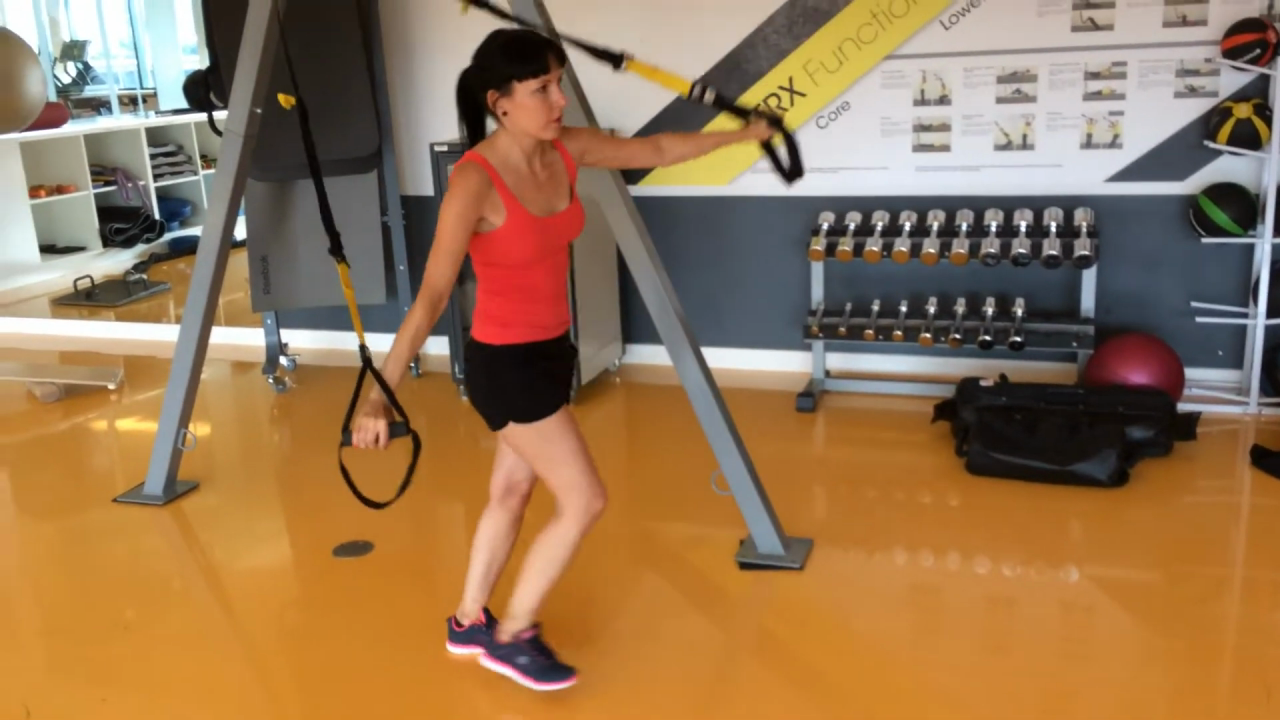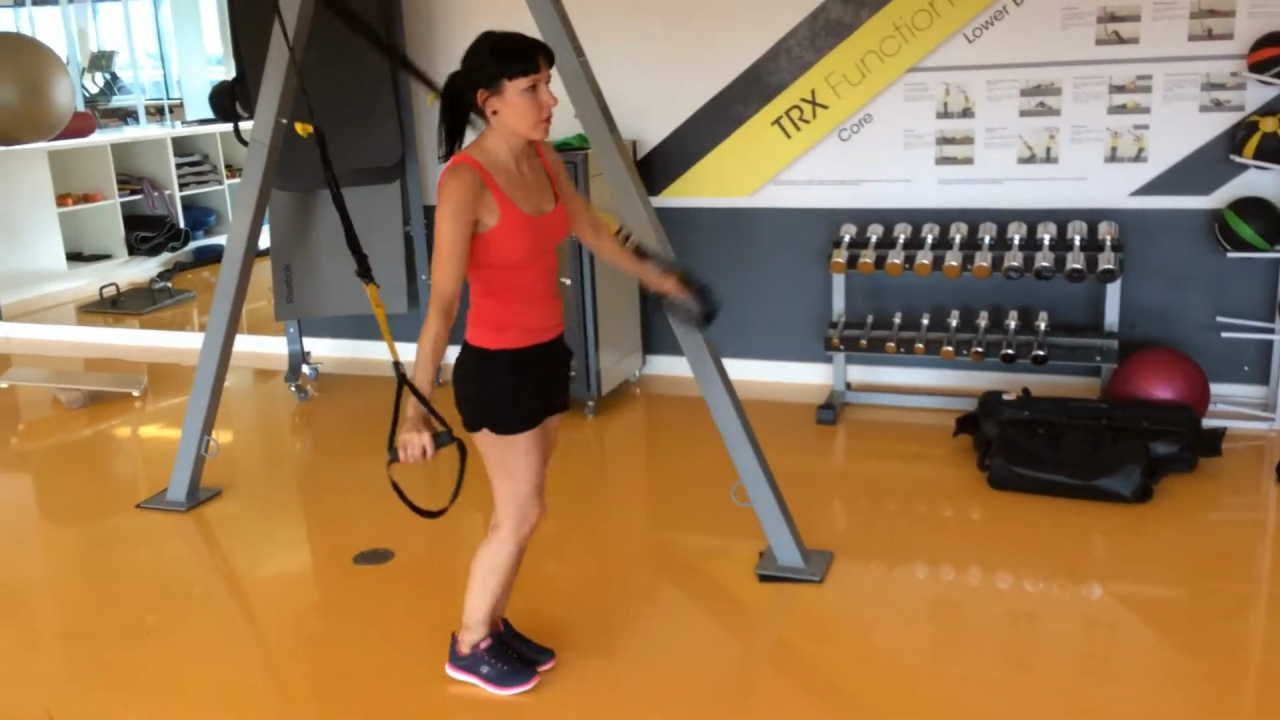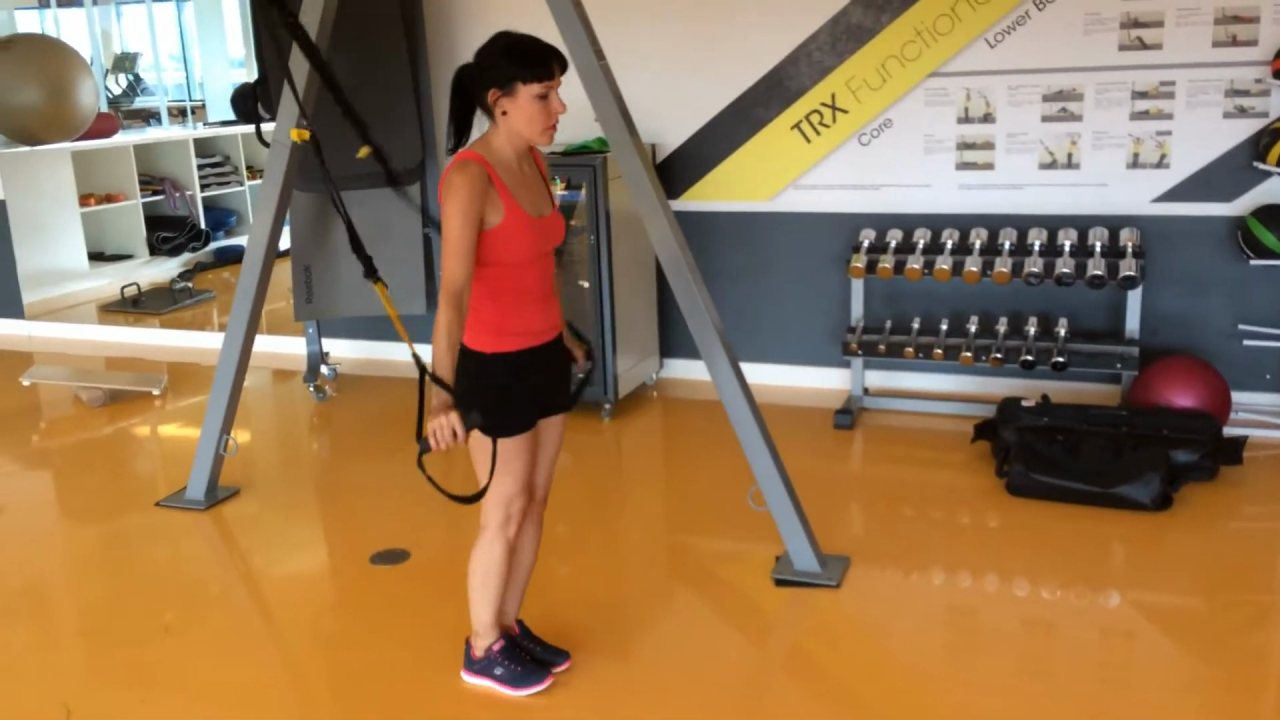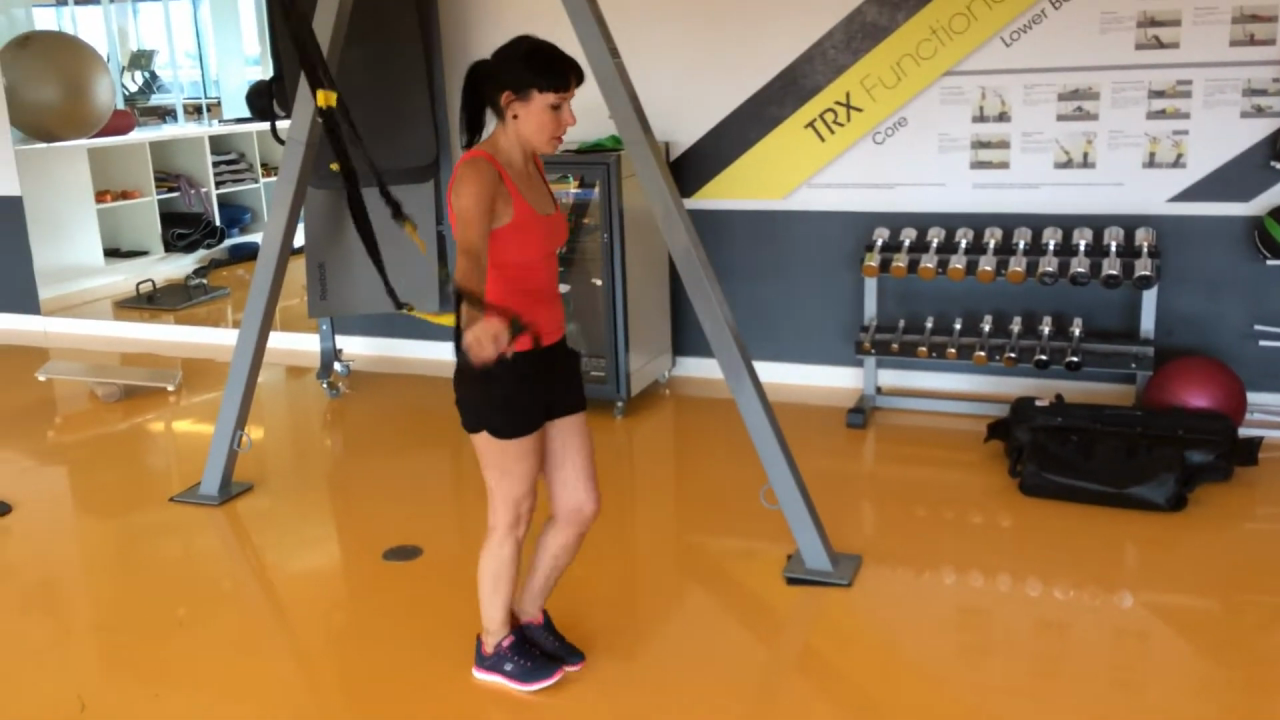
dt=0.2s
person 1, frame 1
left shoulder: (563, 150)
right shoulder: (472, 182)
left elbow: (650, 153)
right elbow: (432, 294)
left wrist: (737, 135)
right wrist: (381, 392)
left hip: (549, 351)
right hip: (503, 364)
left knee: (510, 493)
right knee: (585, 501)
left ankle: (469, 619)
right ankle: (508, 633)
person 1, frame 2
left shoulder: (543, 161)
right shoulder: (464, 180)
left elbow: (589, 230)
right elbow: (443, 297)
left wrist: (651, 274)
right wrist: (417, 406)
left hip: (547, 355)
right hip: (498, 369)
left knee: (519, 507)
right knee: (518, 518)
left ankle: (493, 629)
right ankle: (470, 649)
person 1, frame 3
left shoulder: (533, 163)
right shoulder: (469, 178)
right elbow: (454, 289)
left wrist: (568, 338)
right wrist: (442, 390)
left hip: (546, 358)
right hip: (493, 370)
left knee: (532, 505)
right knee: (505, 519)
left ankle: (509, 625)
right ankle: (484, 651)
person 1, frame 4
left shoulder: (528, 168)
right shoulder: (478, 175)
right elbow: (472, 260)
right wrist: (483, 318)
left hip: (551, 360)
right hip: (501, 373)
left knee: (581, 508)
right knee: (511, 519)
left ankle: (527, 616)
right ankle: (496, 647)
